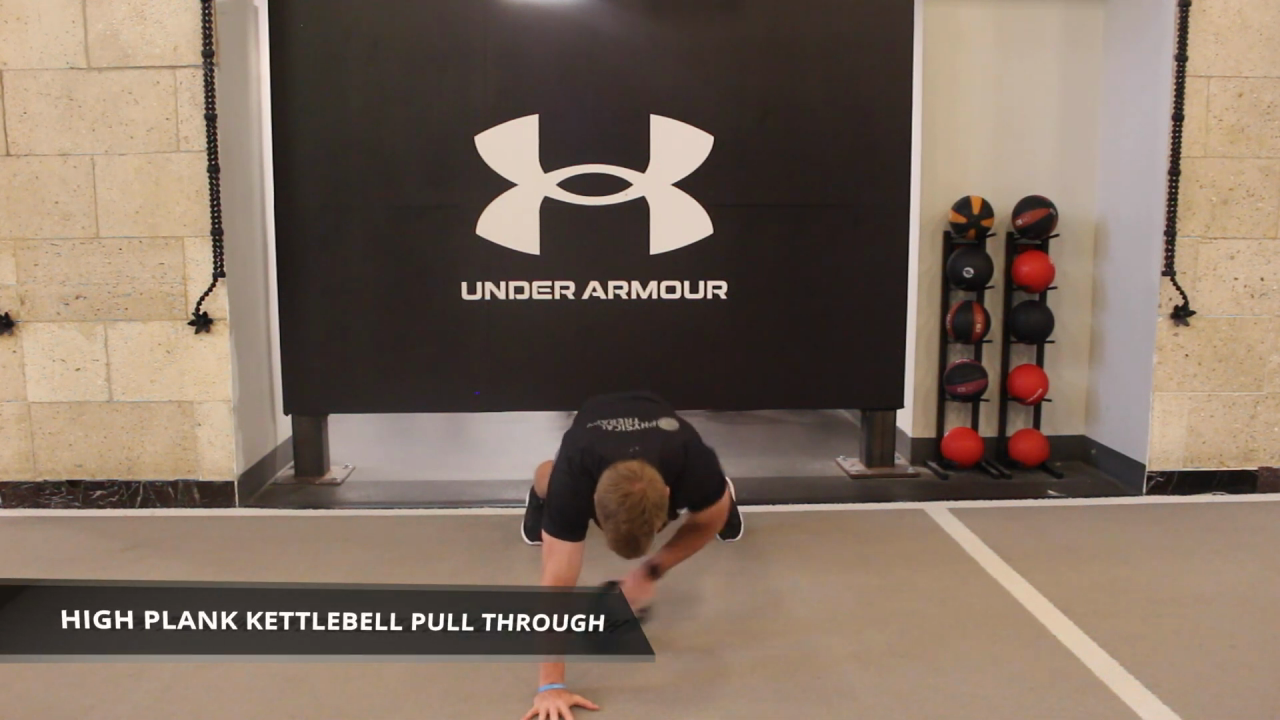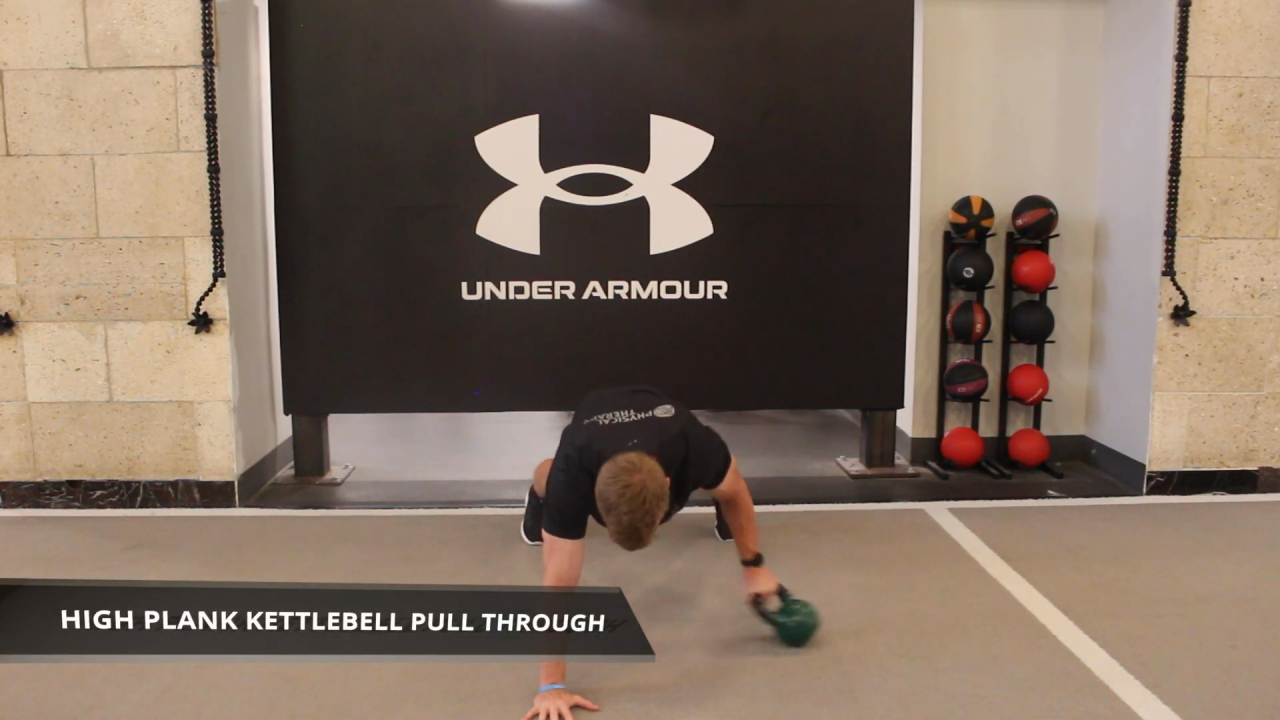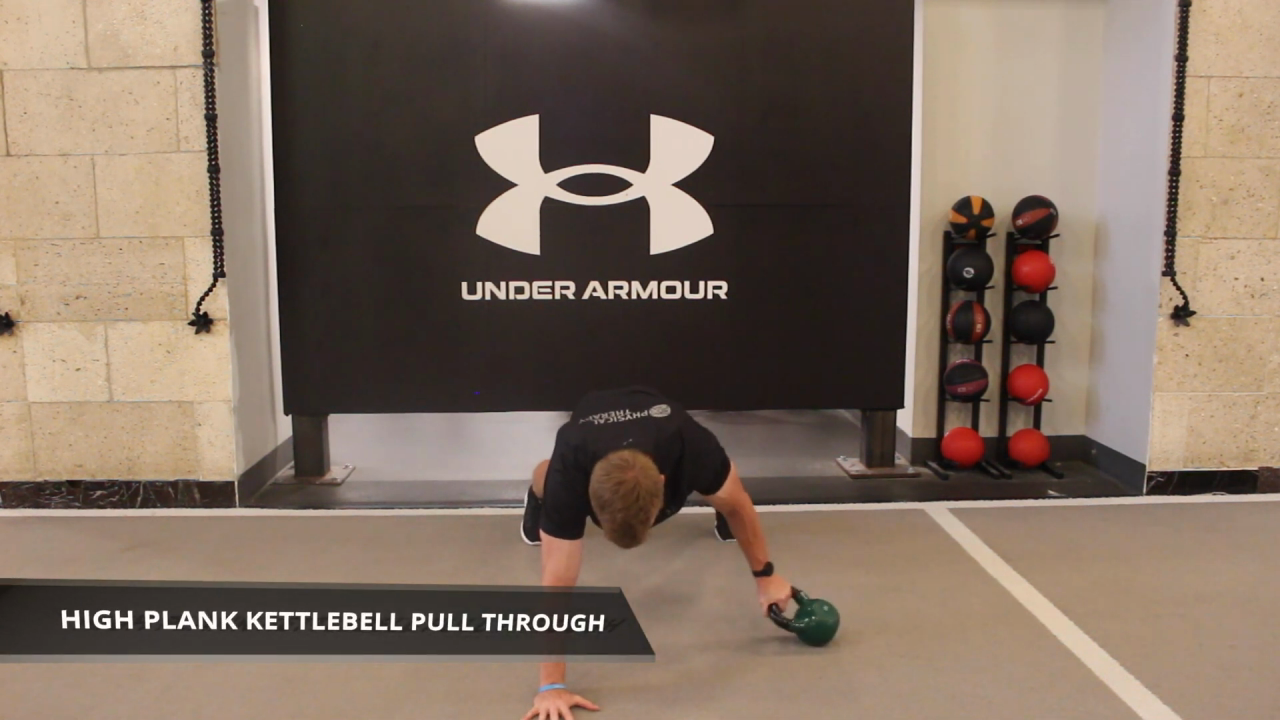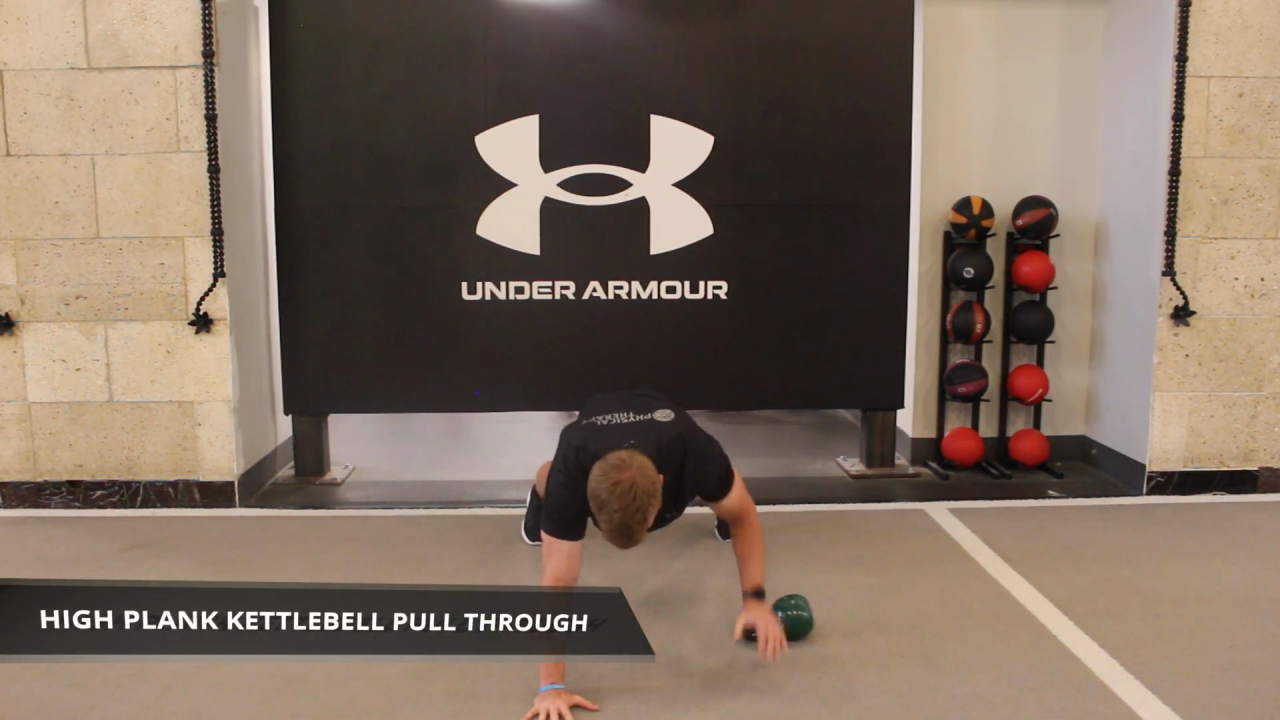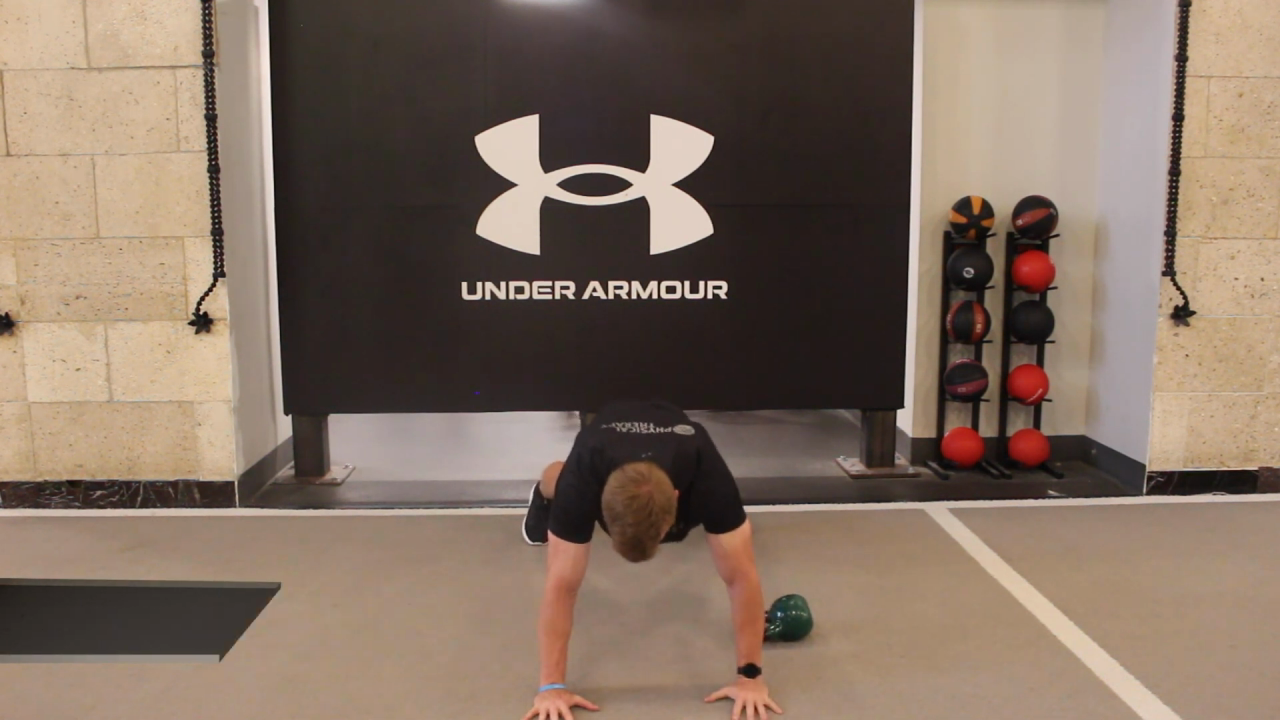
dt=0.3s
person 1, frame 1
left shoulder: (689, 460)
right shoulder: (573, 478)
left elbow: (710, 519)
right elbow: (558, 580)
left wrist: (651, 573)
right wrist: (550, 685)
left ankle: (719, 485)
right ankle: (540, 493)
person 1, frame 2
left shoulder: (691, 446)
right shoulder: (572, 475)
left elbow: (733, 492)
right elbow: (560, 580)
left wrist: (753, 565)
right wrist: (551, 685)
left hip: (660, 431)
right ankle: (542, 491)
person 1, frame 3
left shoulder: (689, 446)
right shoulder: (569, 473)
left elbow: (736, 506)
right elbow: (558, 581)
left wrist: (765, 575)
right wrist: (551, 685)
left hip: (657, 432)
right hip: (587, 440)
right ankle: (539, 492)
person 1, frame 4
left shoulder: (692, 453)
right shoulder: (572, 474)
left elbow: (742, 515)
right elbow: (558, 580)
left wrist: (754, 597)
right wrist: (552, 685)
left hip: (665, 438)
right hip: (591, 441)
right ankle: (541, 492)
person 1, frame 5
left shoulder: (704, 474)
right shoulder: (583, 479)
left elbow: (740, 576)
right elbow: (562, 583)
left wrist: (749, 675)
right wrist: (551, 685)
left hip: (676, 453)
right hip: (605, 447)
right ankle: (545, 492)
